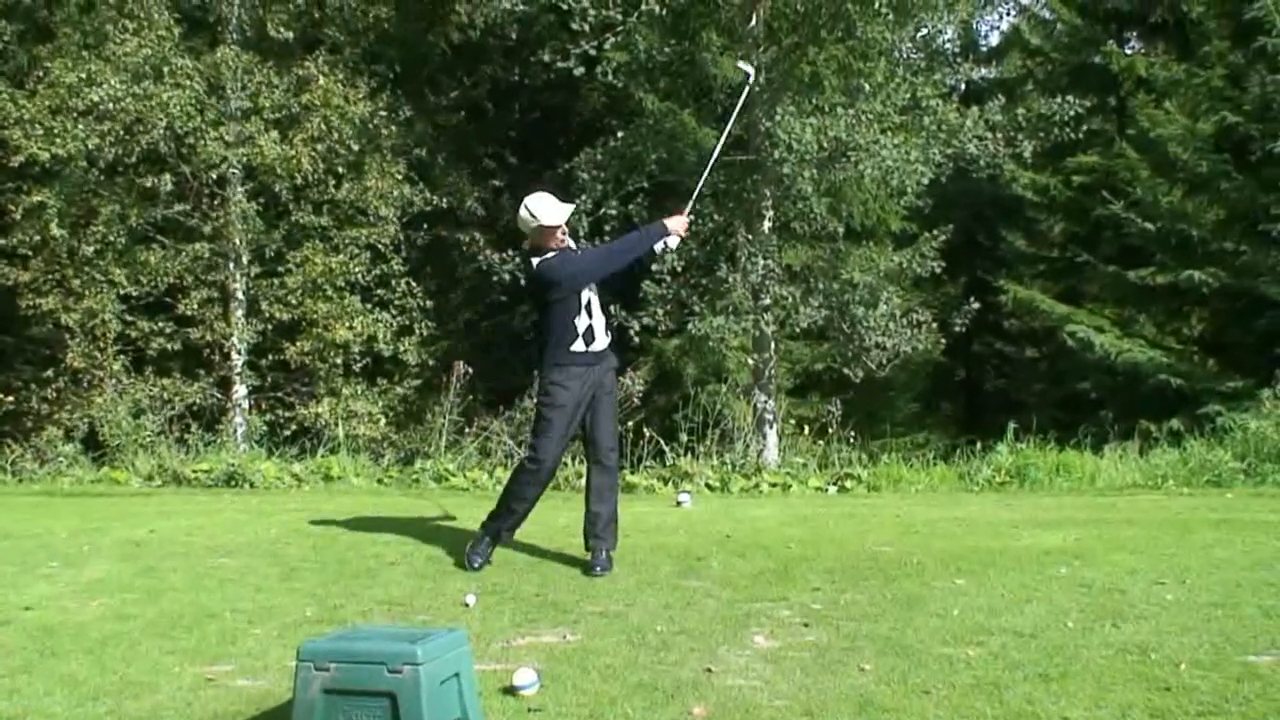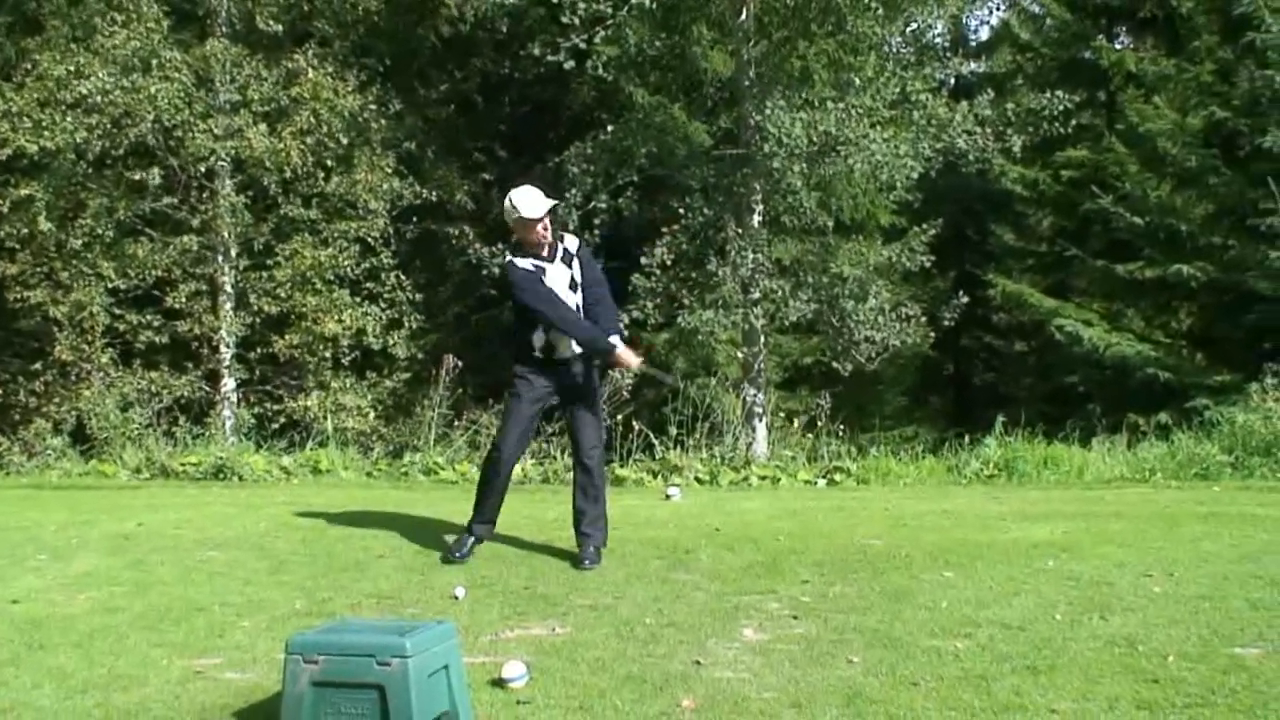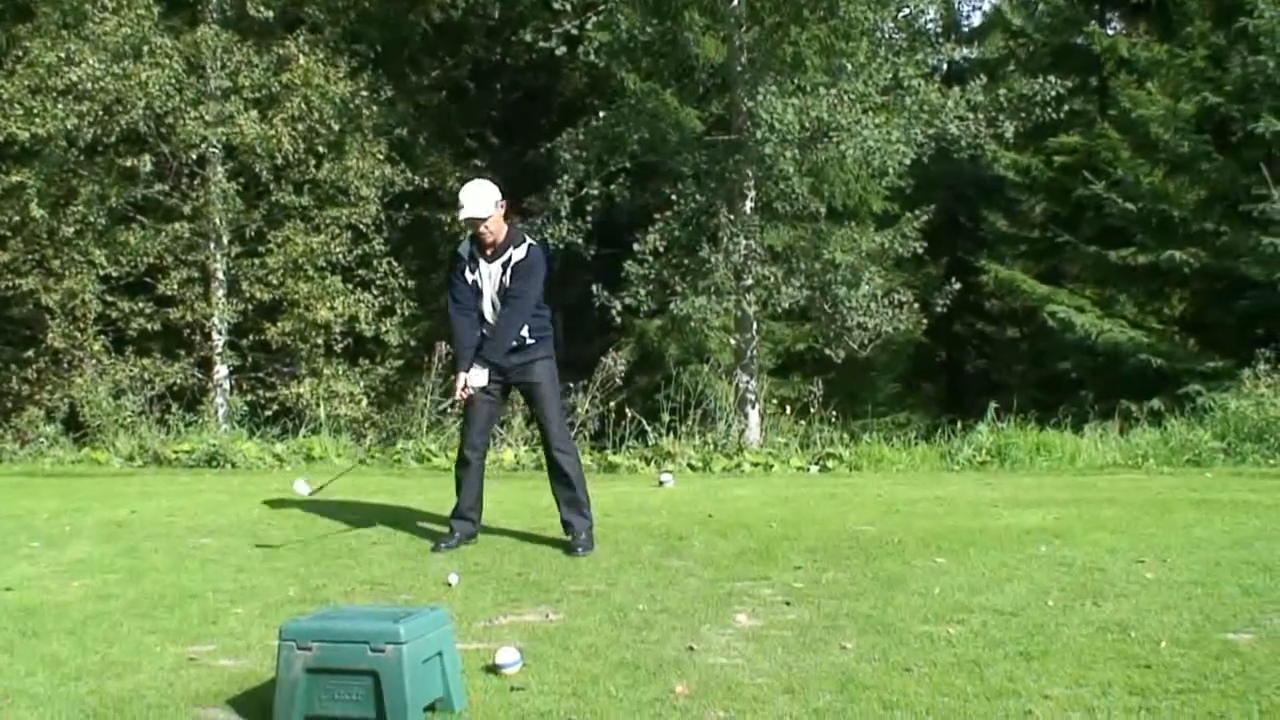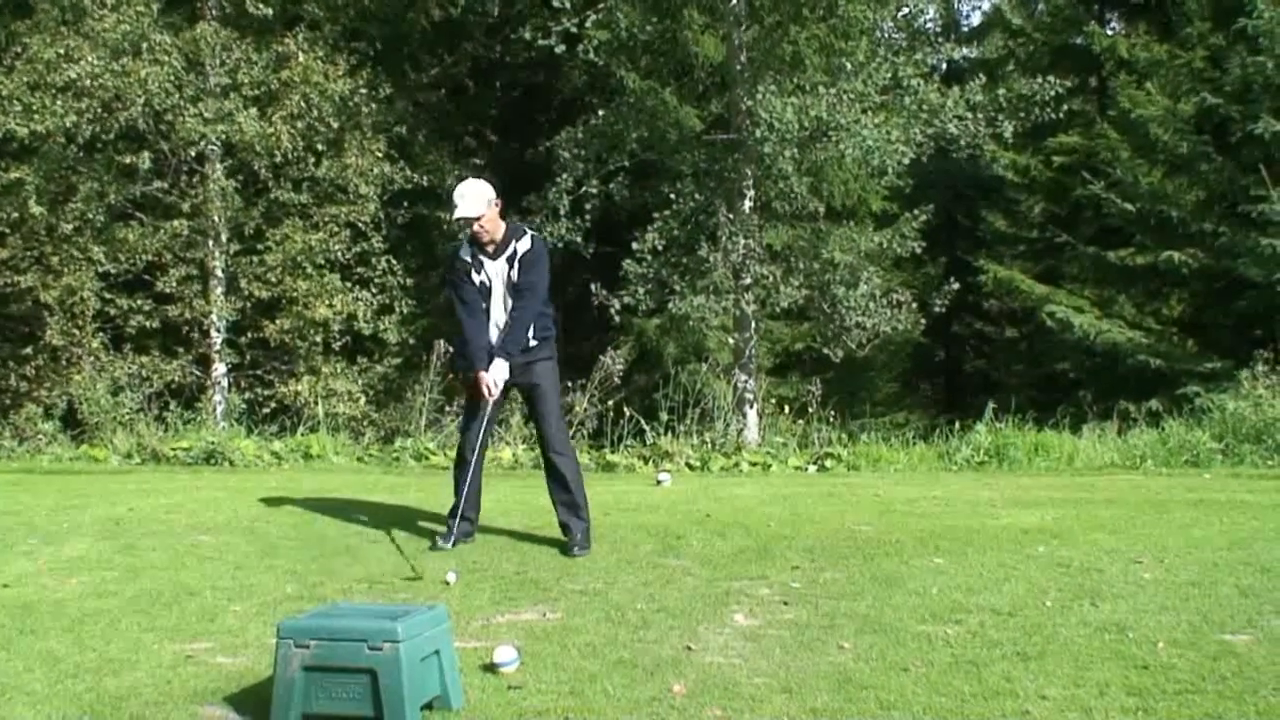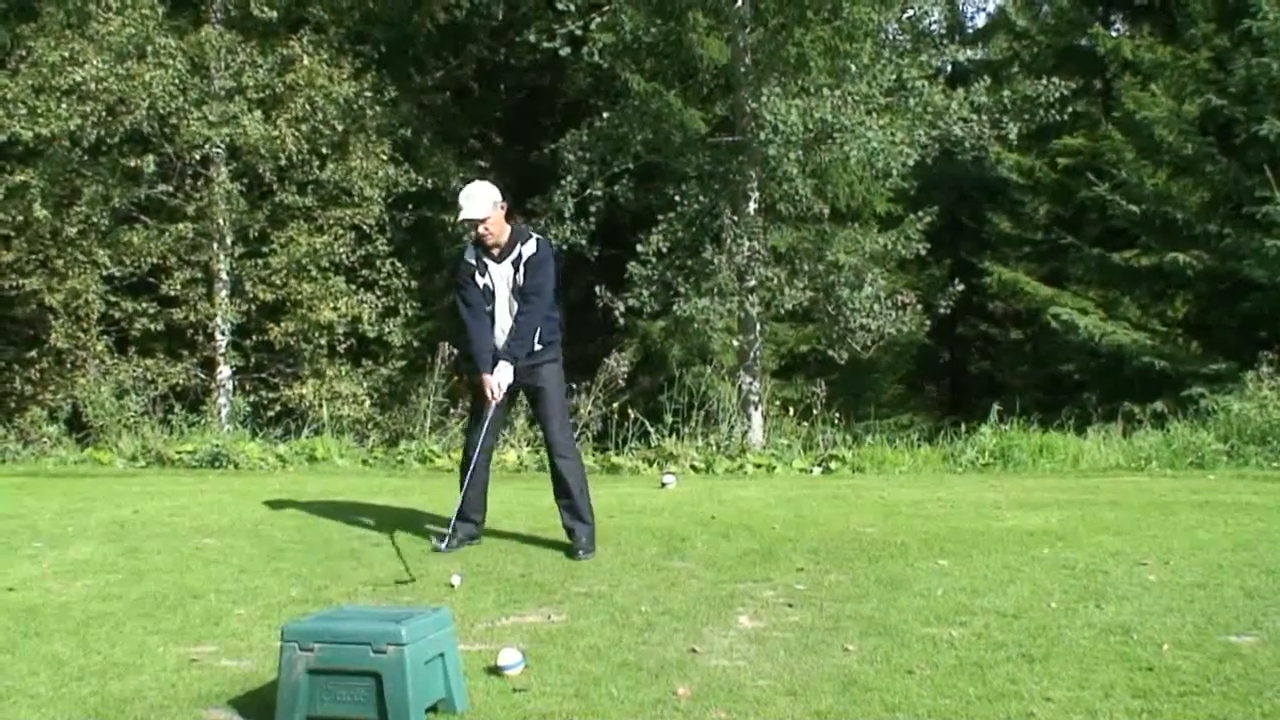
dt=0.4s
person 1, frame 1
left shoulder: (567, 248)
right shoulder: (547, 268)
left elbow: (610, 256)
right elbow: (606, 258)
left wrist: (660, 239)
right wrist: (662, 228)
left hip: (601, 363)
right hip: (564, 372)
left knee: (604, 455)
right knee: (543, 457)
left ankle: (600, 546)
right ankle: (492, 533)
person 1, frame 2
left shoulder: (573, 248)
right shoulder: (516, 270)
left elbow: (598, 297)
right elbow: (557, 316)
left wrist: (614, 341)
right wrist: (610, 347)
left hip: (581, 364)
right hip: (534, 368)
left knee: (590, 453)
right knee: (504, 450)
left ankle: (591, 540)
right ankle: (477, 532)
person 1, frame 3
left shoulder: (528, 254)
right shoulder: (465, 255)
left elbow: (513, 315)
right elbow: (462, 314)
left wrist: (481, 366)
right wrist: (463, 366)
left hip: (532, 354)
right hip: (485, 358)
left knee: (556, 436)
right knee: (472, 441)
left ankle: (579, 526)
right ankle: (465, 523)
person 1, frame 4
left shoulder: (530, 246)
right shoulder: (464, 259)
left elbow: (527, 308)
right elbow: (469, 316)
left wrist: (504, 361)
right wrist: (480, 368)
left hip: (534, 354)
right hip: (487, 359)
left knee: (554, 439)
right knee: (470, 439)
left ankle: (576, 526)
right ankle: (461, 522)
person 1, frame 5
left shoulder: (536, 250)
right shoulder: (470, 261)
left elbow: (533, 311)
right elbow: (475, 320)
left wrist: (508, 363)
right wrist: (485, 370)
left hip: (539, 357)
right hip: (492, 361)
left knee: (560, 443)
right knee: (477, 441)
left ankle: (581, 530)
right ankle: (468, 523)
